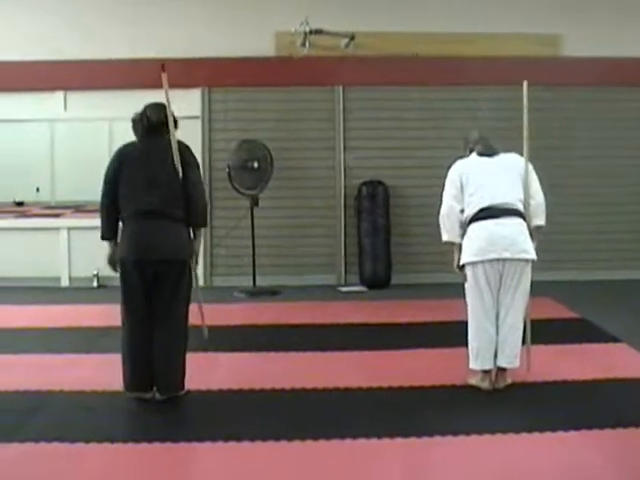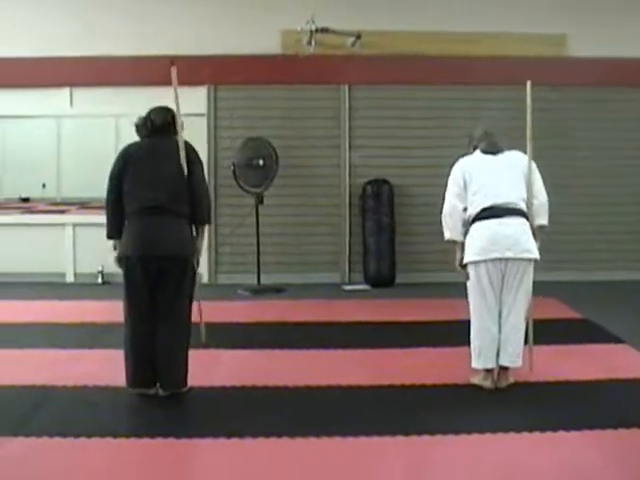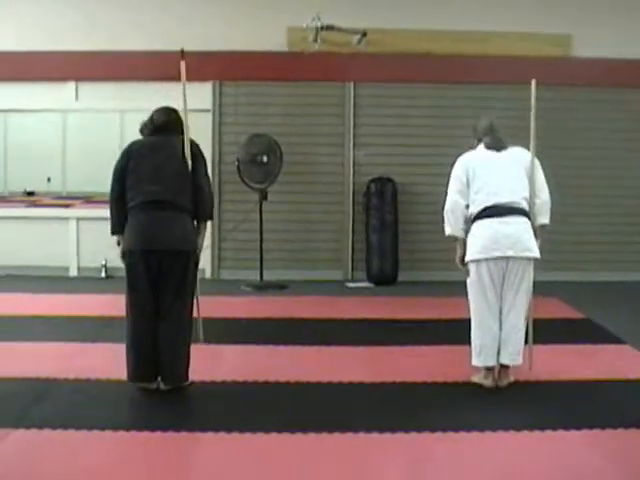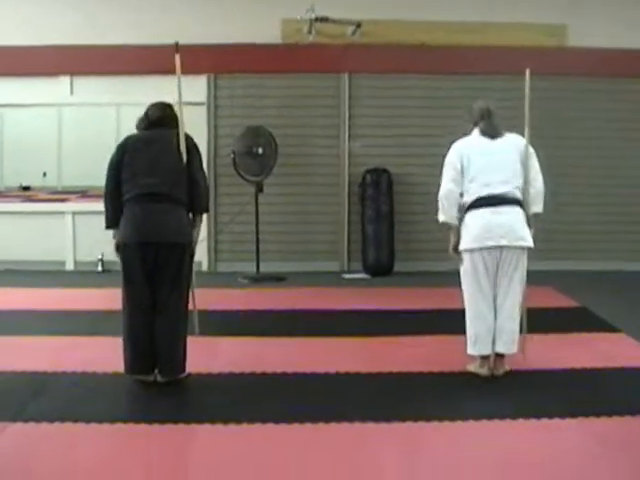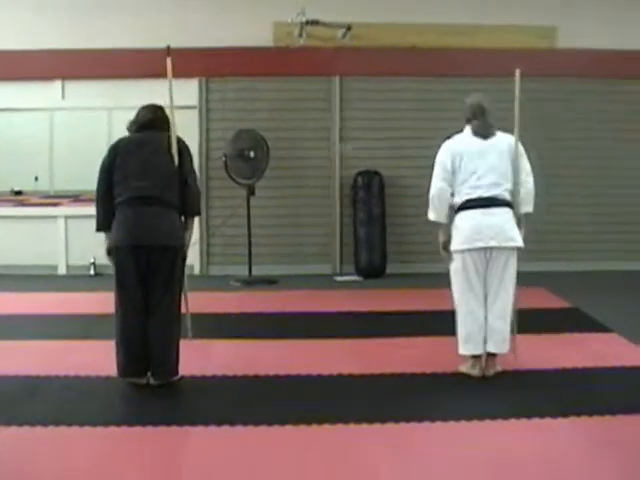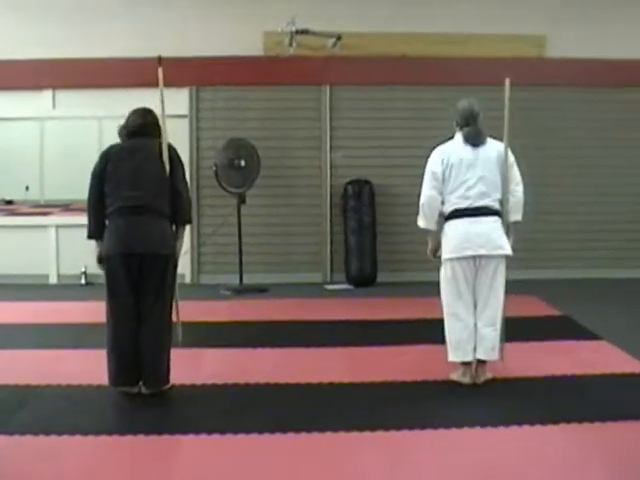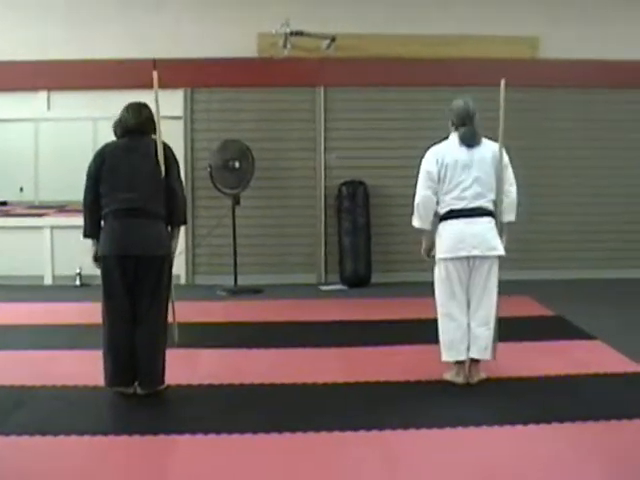
dt=0.1s
person 1, frame 1
left shoulder: (123, 154)
right shoulder: (181, 152)
left elbow: (108, 202)
right elbow: (196, 198)
left wrist: (112, 243)
right wrist: (196, 239)
left hip: (134, 240)
right hip: (173, 240)
left knee: (135, 316)
right knee: (171, 316)
left ankle: (140, 384)
right ankle: (169, 385)
person 1, frame 2
left shoulder: (128, 153)
right shoulder: (185, 151)
left elbow: (113, 200)
right elbow: (200, 197)
left wrist: (118, 241)
right wrist: (199, 238)
left hip: (137, 237)
right hip: (177, 237)
left knee: (139, 313)
right knee: (174, 312)
left ankle: (142, 381)
right ankle: (171, 382)
person 1, frame 3
left shoulder: (132, 150)
right shoulder: (189, 148)
left elbow: (116, 196)
right elbow: (203, 193)
left wrist: (122, 237)
right wrist: (200, 233)
left hip: (140, 231)
right hip: (178, 232)
left knee: (140, 307)
right knee: (176, 307)
left ankle: (143, 375)
right ankle: (173, 376)
person 1, frame 4
left shoulder: (127, 144)
right shoulder: (184, 142)
left elbow: (112, 190)
right elbow: (199, 186)
left wrist: (116, 231)
right wrist: (196, 225)
left hip: (135, 224)
right hip: (174, 224)
left knee: (137, 299)
right knee: (172, 299)
left ankle: (141, 367)
right ankle: (170, 368)
person 1, frame 5
left shoulder: (119, 146)
right shoulder: (176, 145)
left elbow: (103, 193)
right elbow: (190, 189)
left wrist: (108, 234)
right wrist: (188, 229)
left hip: (127, 227)
right hip: (166, 227)
left knee: (129, 303)
right knee: (165, 302)
left ankle: (134, 370)
right ankle: (163, 371)
person 1, frame 6
left shoulder: (110, 154)
right shoulder: (166, 152)
left elbow: (95, 201)
right elbow: (181, 197)
left wrist: (99, 242)
right wrist: (178, 237)
left hip: (119, 236)
right hip: (157, 236)
left knee: (121, 311)
right knee: (156, 311)
left ankle: (126, 379)
right ankle: (154, 380)
person 1, frame 7
left shoulder: (105, 153)
right shoulder: (162, 151)
left elbow: (90, 200)
right elbow: (176, 197)
left wrist: (95, 241)
right wrist: (174, 237)
left hip: (115, 237)
right hip: (153, 237)
left knee: (117, 312)
right knee: (152, 311)
left ankle: (121, 379)
right ankle: (150, 380)
person 2, frame 1
left shoulder: (460, 167)
right shoulder: (517, 160)
left elbow: (450, 210)
right elbow: (537, 201)
left wrist: (457, 250)
right wrist: (532, 237)
left hip: (481, 236)
right hip: (516, 233)
left knee: (481, 308)
right knee: (512, 307)
left ankle: (483, 372)
right ankle: (502, 372)
person 2, frame 2
left shoulder: (464, 164)
right shoulder: (521, 159)
left elbow: (452, 208)
right elbow: (540, 200)
left wrist: (459, 247)
right wrist: (535, 235)
left hip: (483, 235)
right hip: (518, 233)
left knee: (484, 307)
right knee: (514, 306)
left ankle: (486, 371)
right ankle: (504, 371)
person 2, frame 3
left shoulder: (467, 160)
right shoulder: (524, 156)
left elbow: (454, 205)
right elbow: (542, 198)
left wrist: (460, 244)
right wrist: (536, 234)
left hip: (485, 233)
right hip: (520, 231)
left knee: (484, 305)
right knee: (515, 305)
left ankle: (486, 370)
right ankle: (505, 369)
person 2, frame 4
left shoulder: (461, 147)
right shoulder: (519, 143)
left elbow: (449, 192)
right elbow: (535, 185)
left wrist: (454, 231)
right wrist: (530, 220)
left hip: (478, 223)
right hip: (513, 221)
left knee: (479, 294)
right knee: (509, 293)
left ankle: (482, 359)
right ankle: (500, 359)
person 2, frame 5
left shoulder: (452, 146)
right shoulder: (509, 142)
left elbow: (439, 191)
right elbow: (526, 184)
left wrist: (443, 230)
right wrist: (520, 221)
left hip: (469, 223)
right hip: (502, 221)
left knee: (469, 294)
right knee: (500, 293)
left ankle: (474, 359)
right ankle: (492, 358)
person 2, frame 6
left shoulder: (443, 153)
right shoulder: (500, 150)
left elbow: (430, 198)
right elbow: (515, 192)
left wrist: (432, 237)
right wrist: (509, 229)
left hip: (457, 231)
right hip: (491, 230)
left knee: (458, 303)
right knee: (489, 301)
left ankle: (464, 367)
right ankle: (482, 367)
person 2, frame 7
left shoulder: (437, 153)
right shoulder: (494, 150)
left elbow: (425, 198)
right elbow: (508, 193)
left wrist: (427, 236)
right wrist: (503, 229)
left hip: (452, 232)
right hip: (485, 230)
left knee: (452, 303)
right knee: (483, 301)
left ankle: (458, 367)
right ankle: (475, 366)
